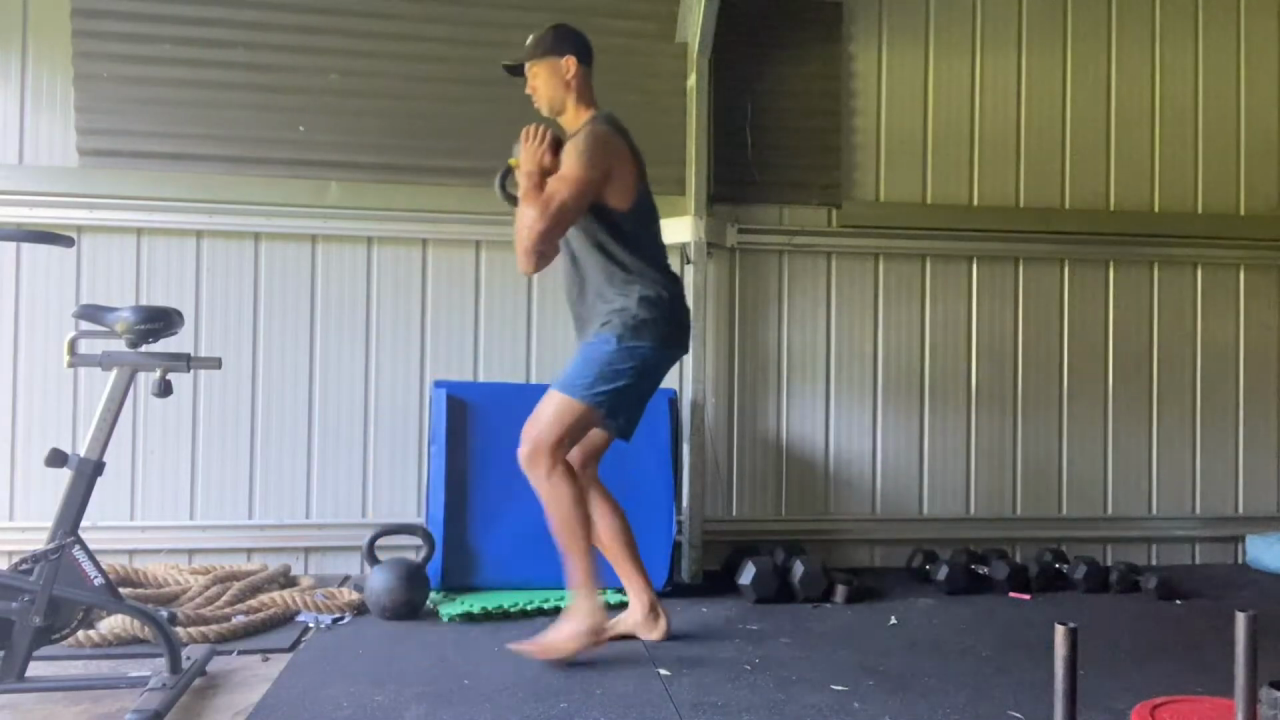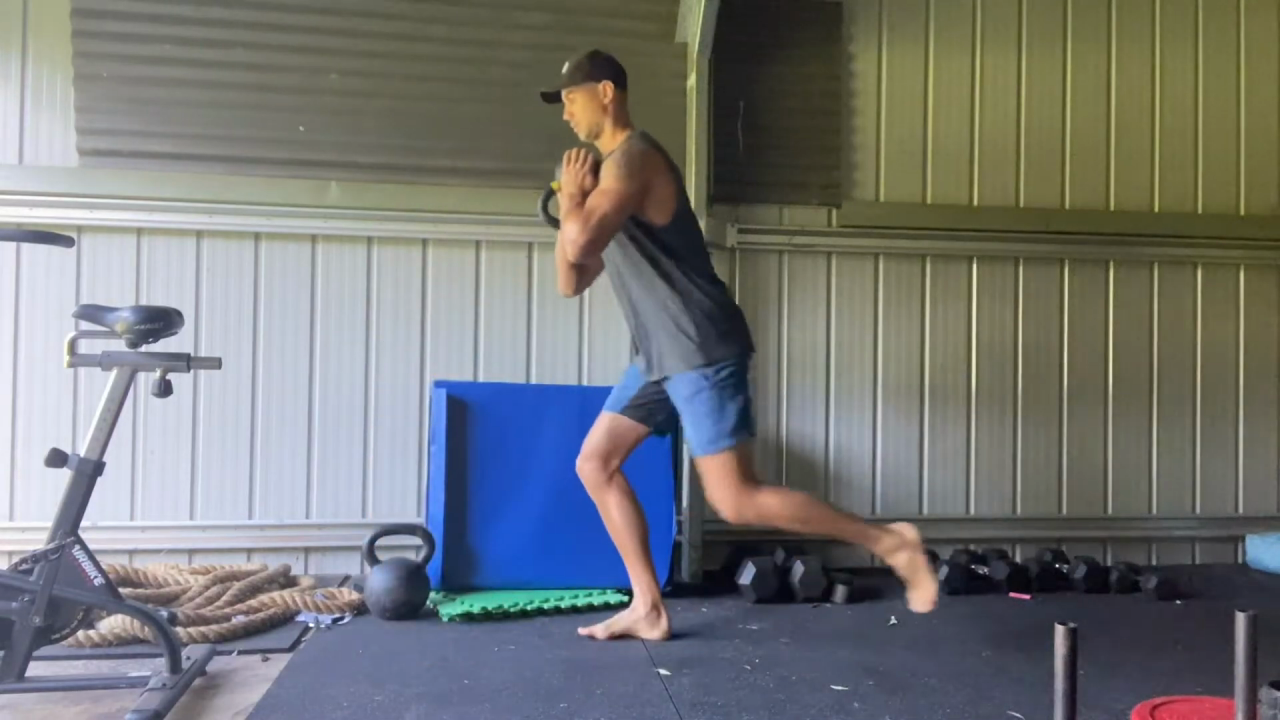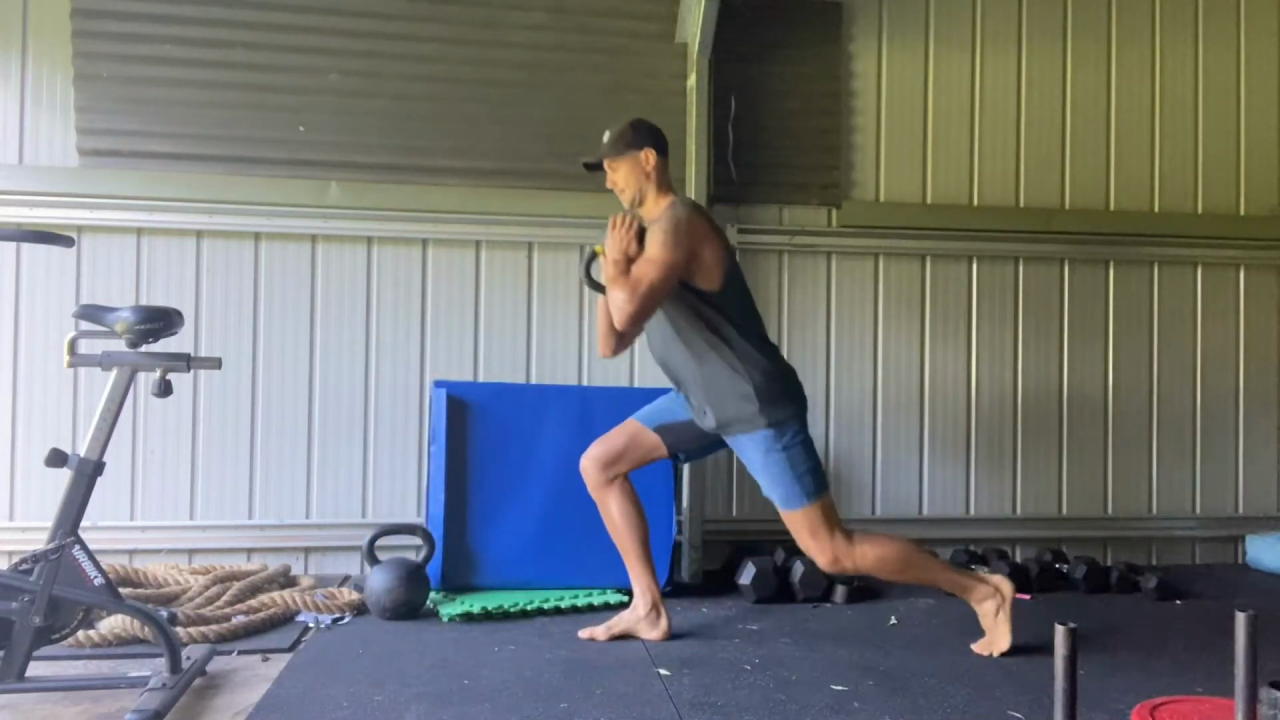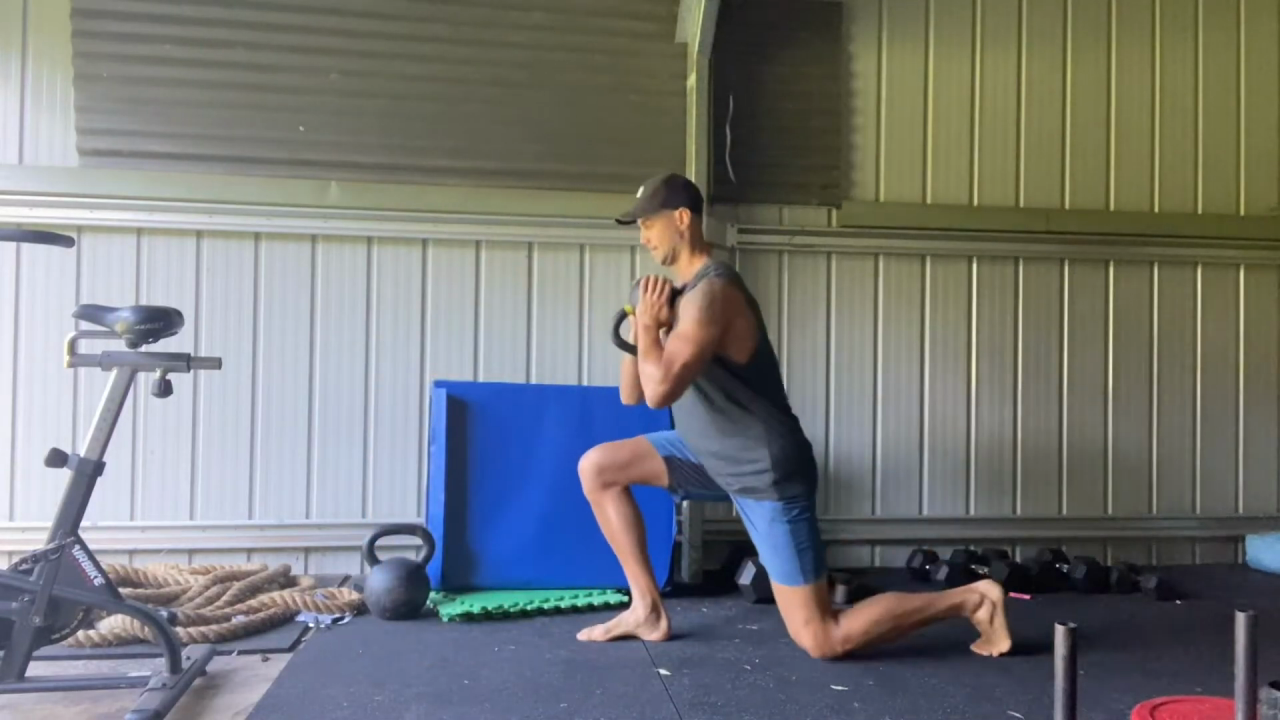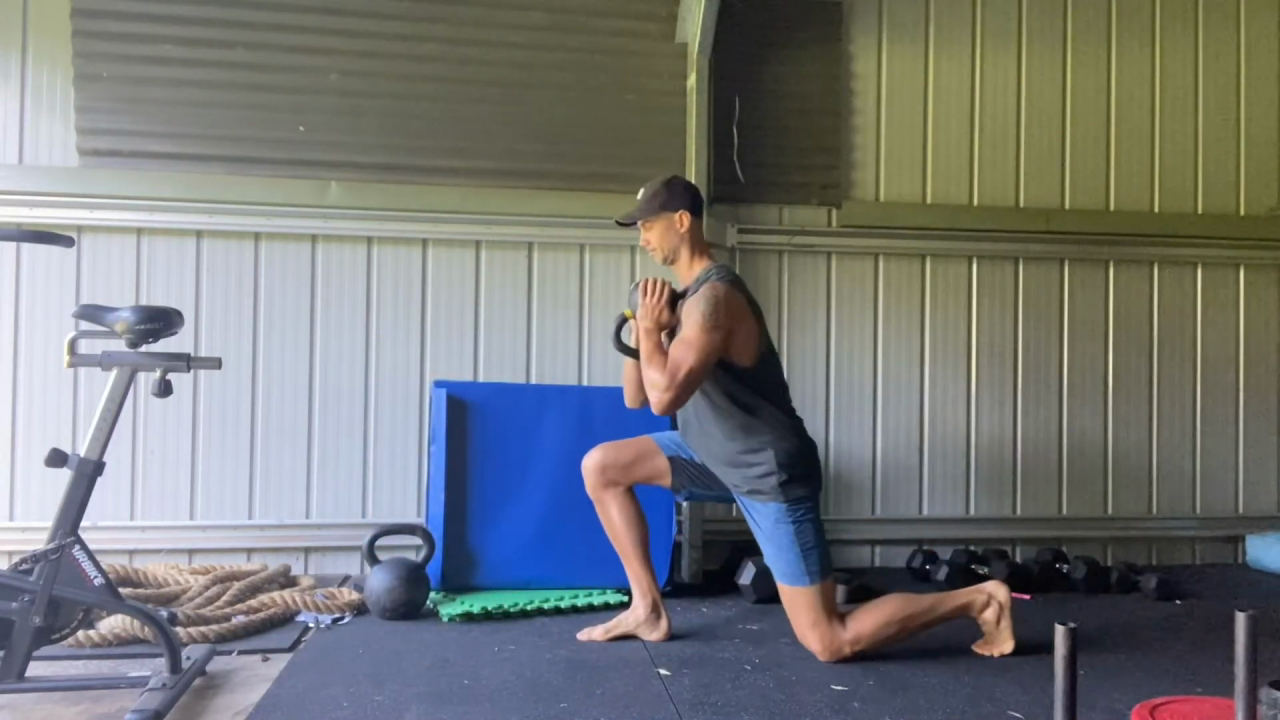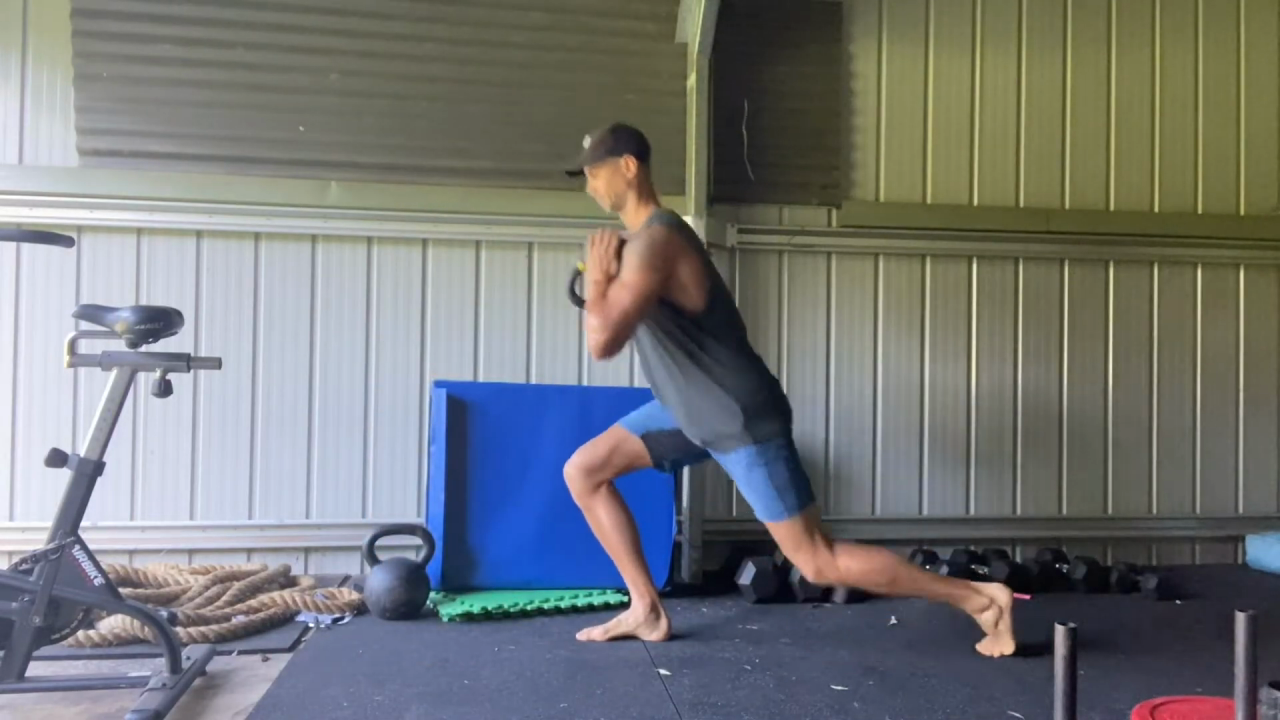
dt=0.3s
person 1, frame 1
left shoulder: (594, 138)
right shoulder: (577, 146)
left elbow: (535, 233)
right elbow: (531, 259)
left wrist: (531, 180)
right wrist: (533, 183)
left hip: (636, 323)
right hip: (621, 330)
left knee: (538, 450)
right knee: (575, 468)
left ankle: (584, 608)
right ankle: (644, 609)
person 1, frame 2
left shoulder: (631, 158)
right shoulder: (607, 169)
left elbow: (575, 247)
right elbow: (573, 279)
left wrist: (573, 203)
right wrist: (570, 204)
left hip: (701, 345)
right hip: (662, 349)
left knee: (734, 501)
right knee: (594, 462)
left ankle: (893, 545)
right ankle: (648, 608)
person 1, frame 3
left shoulder: (677, 223)
right shoulder: (652, 236)
left elbow: (628, 311)
right elbow: (610, 341)
left wrist: (616, 265)
right wrist: (615, 273)
left hip: (757, 405)
right hip: (707, 401)
left knee: (831, 550)
right knee: (598, 465)
left ankle: (983, 591)
right ankle: (648, 609)
person 1, frame 4
left shoulder: (711, 292)
right shoulder: (688, 293)
left elbow: (660, 391)
right elbow: (633, 396)
left wrist: (648, 327)
right wrist: (640, 333)
left hip: (766, 473)
right hip: (723, 457)
left knee: (822, 640)
right knee: (596, 469)
left ankle: (974, 599)
right ankle: (647, 610)
person 1, frame 5
left shoulder: (714, 297)
right shoulder: (689, 298)
left elbow: (665, 397)
right elbow: (637, 398)
left wrist: (649, 331)
right wrist: (642, 335)
left hip: (771, 475)
right hip: (727, 458)
left knee: (829, 642)
right knee: (600, 467)
left ankle: (981, 599)
right ankle: (647, 610)
person 1, frame 6
left shoulder: (653, 241)
right shoulder: (643, 241)
left elbow: (601, 340)
right elbow: (608, 344)
left wrist: (598, 279)
right wrist: (601, 287)
left hip: (742, 416)
right hip: (693, 409)
left knee: (818, 561)
right knee: (583, 471)
left ankle: (979, 600)
right ankle: (647, 609)
